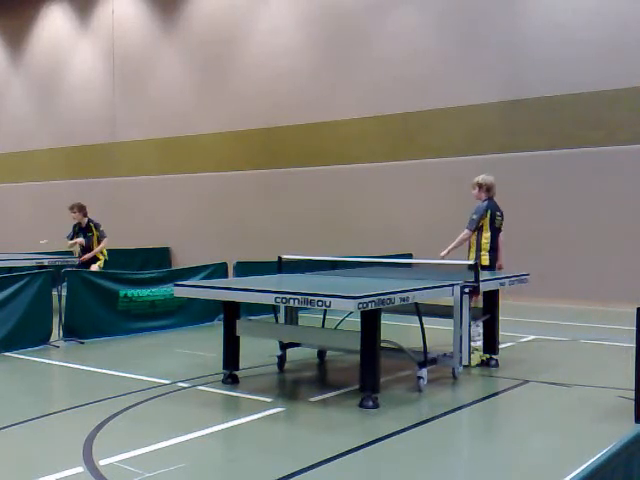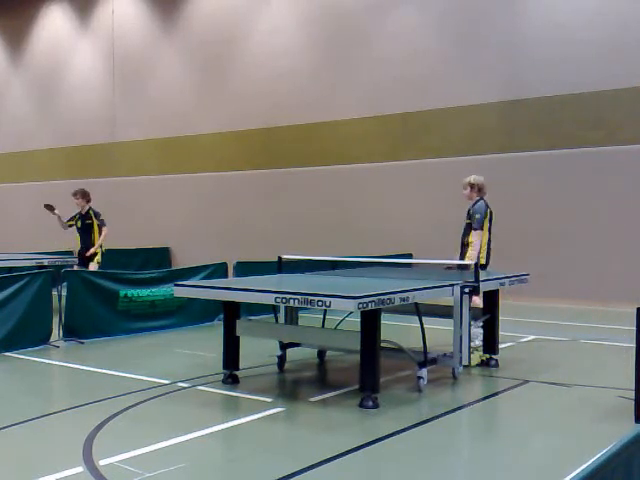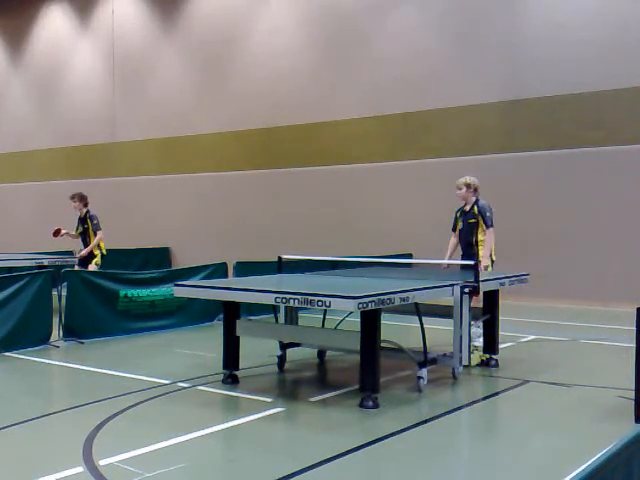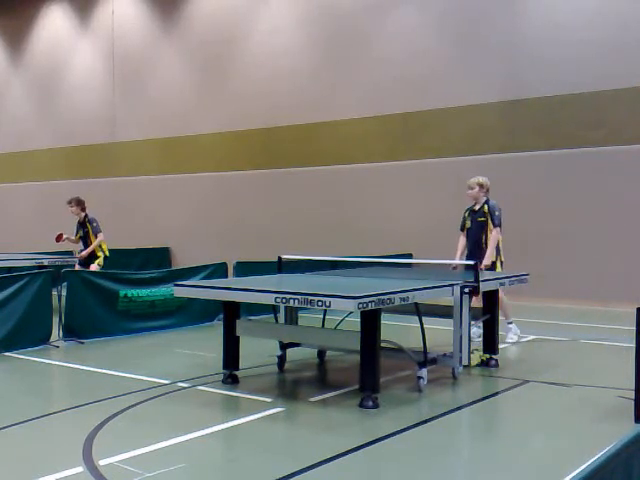
dt=0.3s
person 1, frame 1
left shoulder: (482, 208)
right shoulder: (497, 209)
left elbow: (467, 233)
right elbow: (498, 236)
left wrist: (447, 251)
right wrist: (499, 259)
left hip: (481, 258)
right hip: (490, 258)
left knee: (487, 298)
right knee: (474, 294)
left ankle: (490, 339)
right ankle: (477, 331)
person 1, frame 2
left shoulder: (480, 207)
right shoulder: (473, 208)
left elbow: (478, 234)
left wrist: (471, 259)
right wrist: (460, 258)
left hip: (476, 259)
right hip: (471, 259)
left knee: (470, 294)
right knee: (470, 294)
right ankle: (475, 330)
person 1, frame 3
left shoulder: (482, 207)
right shoulder: (460, 212)
left elbow: (490, 232)
right elbow: (455, 237)
left wrist: (486, 257)
right wrist: (446, 258)
left hip: (480, 257)
right hip: (467, 258)
right ankle: (476, 328)
person 1, frame 4
left shoulder: (492, 207)
right shoulder: (468, 212)
left elbow: (495, 233)
right elbow: (463, 236)
left wrist: (488, 257)
right wrist: (457, 257)
left hip: (491, 258)
right hip: (473, 259)
left ankle: (511, 326)
right ankle: (478, 327)
